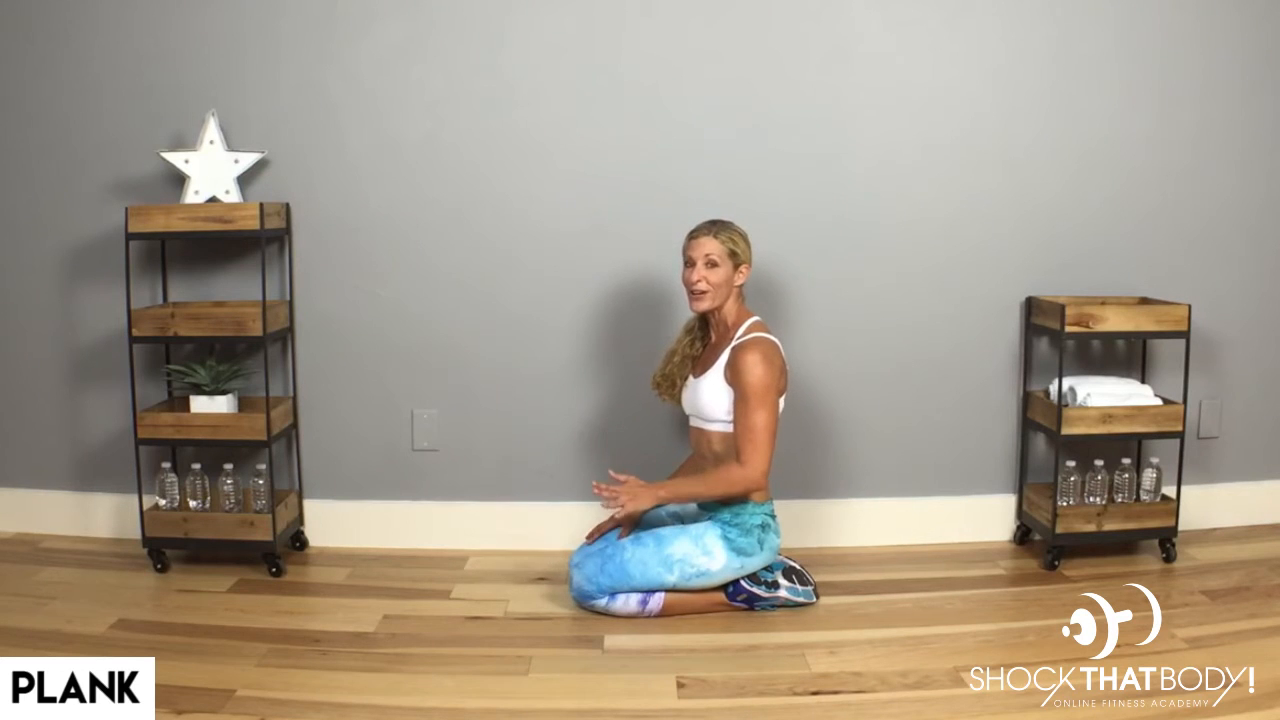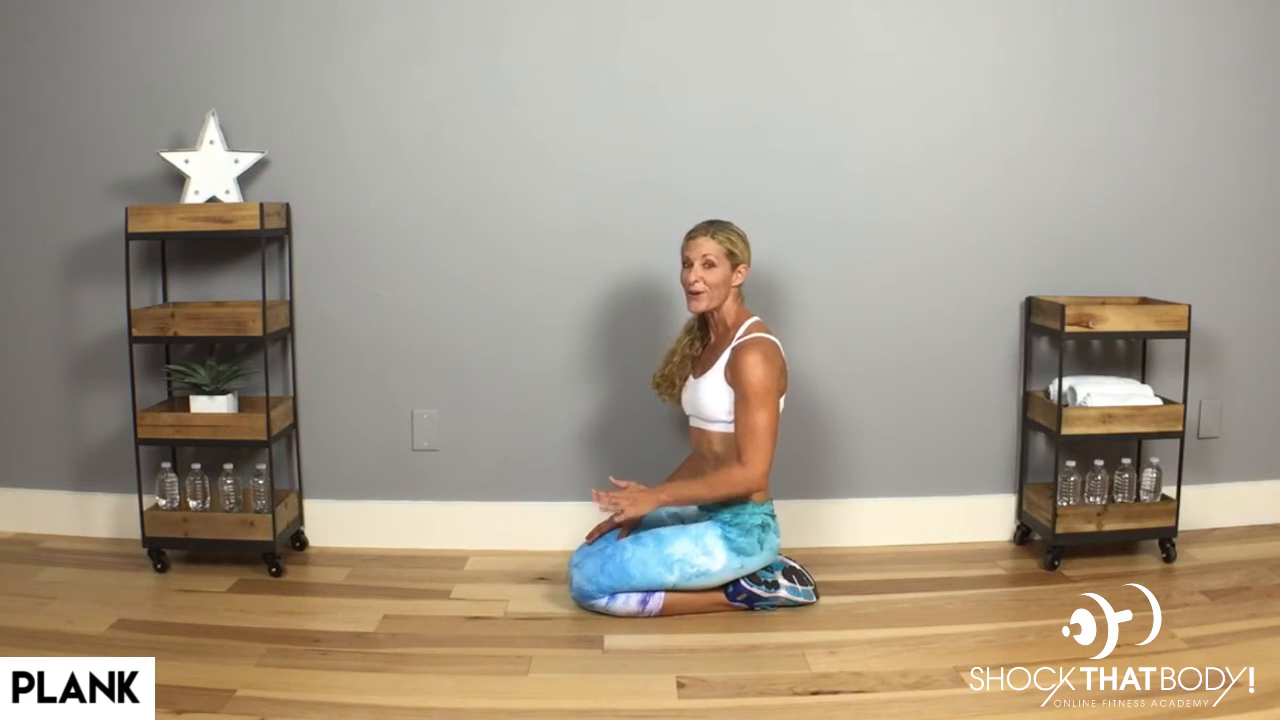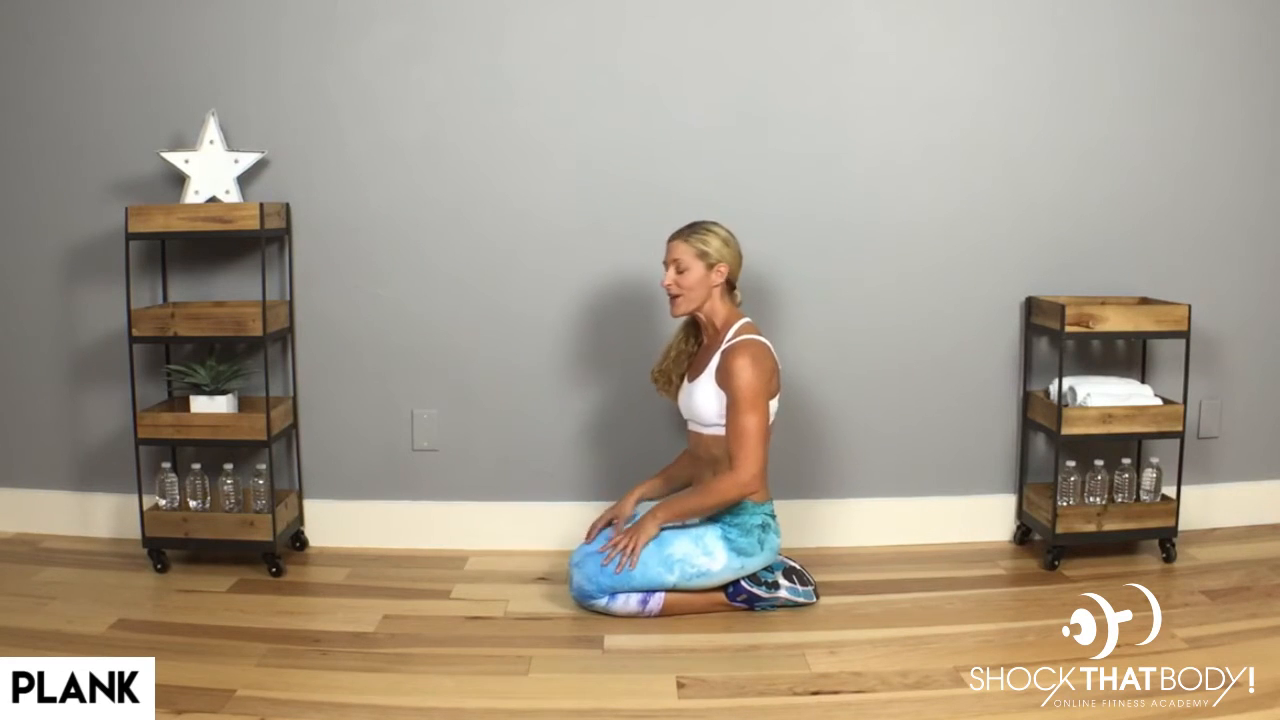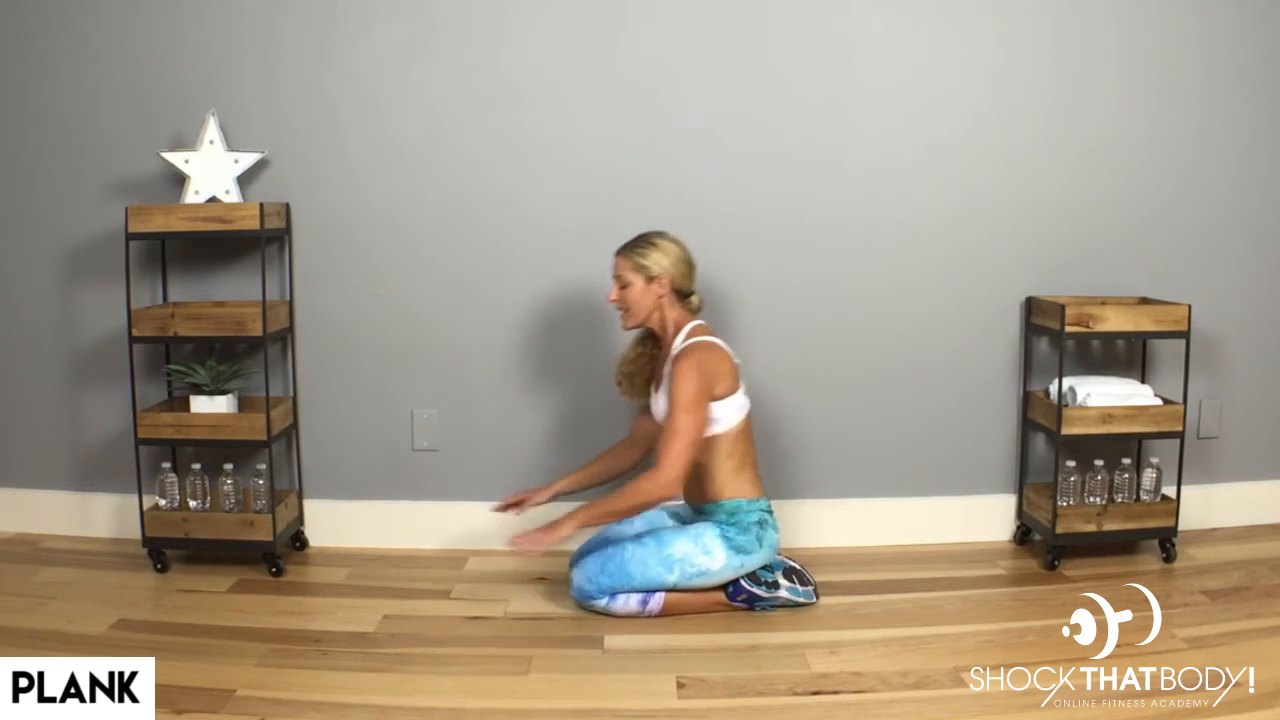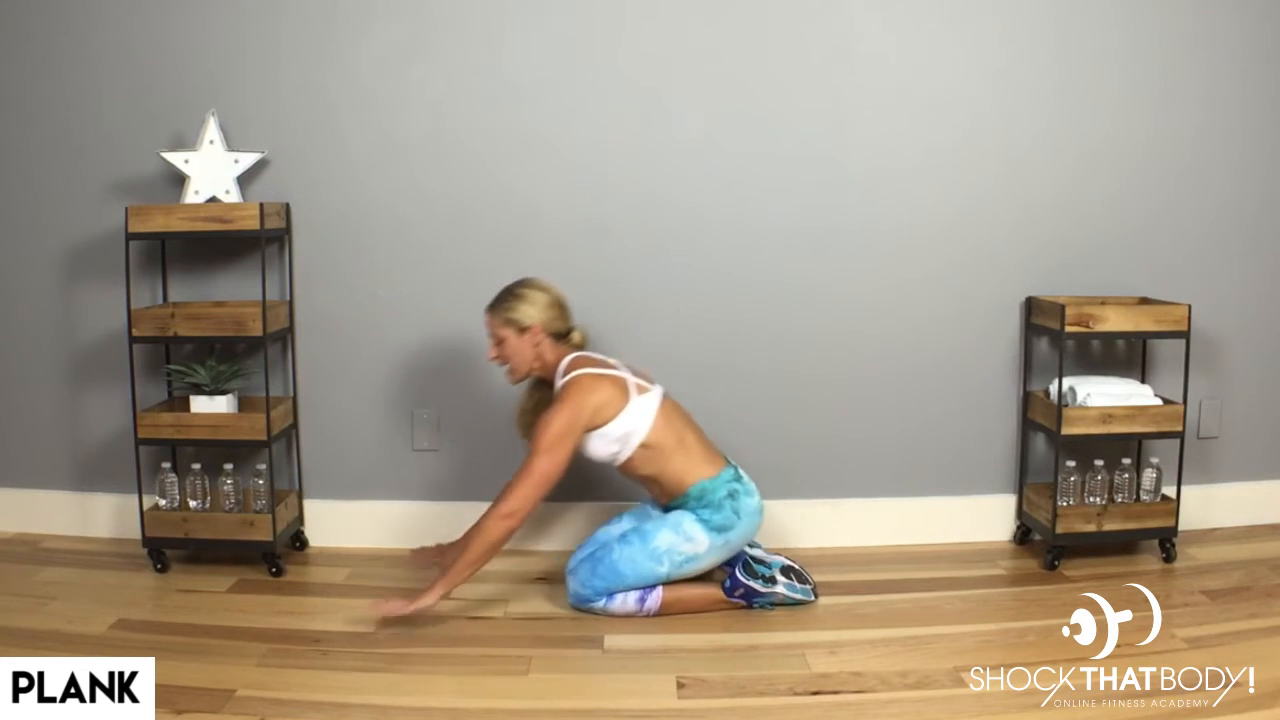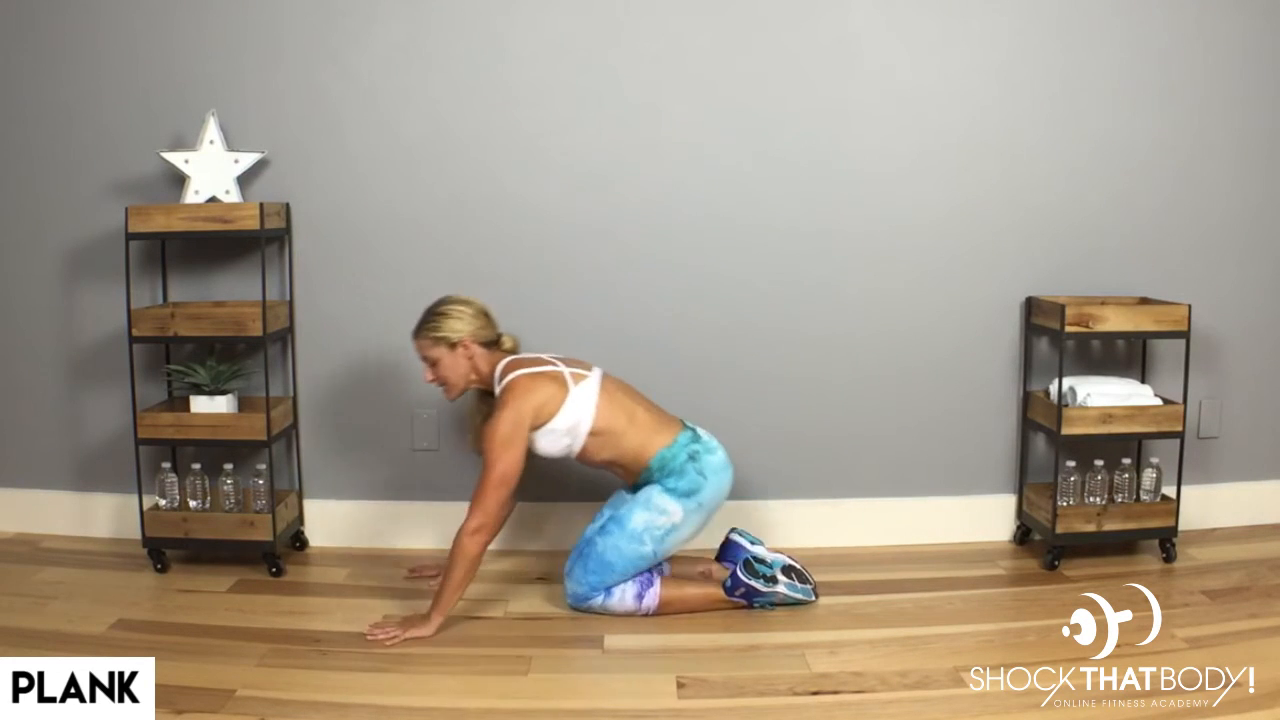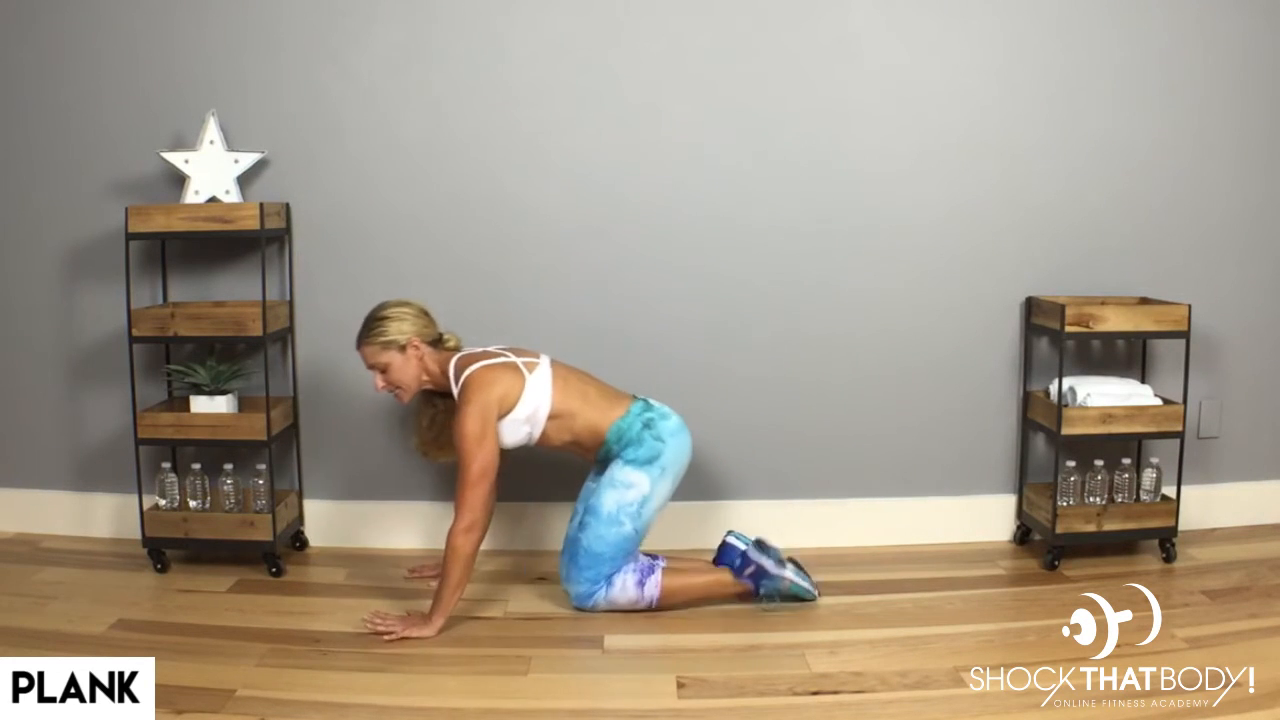
dt=0.3s
person 1, frame 1
left shoulder: (753, 352)
right shoulder: (705, 341)
left elbow: (750, 473)
left wrist: (655, 493)
right wrist: (642, 503)
left hip: (740, 529)
right hip: (708, 514)
left knee: (588, 580)
right knee: (587, 558)
left ankle: (743, 592)
right ankle: (752, 573)
person 1, frame 2
left shoulder: (752, 353)
right shoulder: (704, 341)
left elbow: (752, 472)
left wrist: (653, 497)
right wrist: (643, 503)
left hip: (739, 528)
right hip: (709, 515)
left knee: (589, 582)
right knee: (586, 560)
left ankle: (743, 592)
right ankle: (751, 572)
person 1, frame 3
left shoulder: (743, 356)
right shoulder: (701, 343)
left elbow: (744, 477)
left wrist: (656, 519)
right wrist: (636, 495)
left hip: (739, 529)
right hip: (709, 516)
left knee: (589, 580)
right knee: (589, 556)
left ankle: (742, 591)
right ankle: (748, 573)
person 1, frame 4
left shoulder: (694, 360)
right shoulder: (671, 348)
left elbow: (666, 480)
right elbow: (635, 446)
left wrist: (573, 521)
right wrist: (550, 489)
left hip: (737, 529)
right hip: (706, 517)
left knee: (591, 584)
right knee: (586, 562)
left ankle: (739, 591)
right ankle: (753, 565)
person 1, frame 5
left shoulder: (577, 397)
right shoulder: (577, 375)
left elbow: (511, 512)
right elbow: (529, 482)
left wrist: (435, 591)
right wrist: (462, 544)
left hip: (718, 508)
right hip: (691, 505)
left knee: (587, 587)
right knee: (584, 563)
left ankle: (739, 587)
right ankle: (729, 562)
person 1, frame 6
left shoulder: (516, 401)
right shoulder: (519, 375)
left elbow: (478, 524)
right elbow: (505, 493)
left wrist: (432, 618)
right wrist: (459, 564)
left hip: (687, 472)
right hip: (678, 463)
left knee: (586, 588)
right knee: (594, 566)
left ankle: (741, 587)
right ankle: (734, 562)
person 1, frame 7
left shoulder: (475, 397)
right shoulder: (469, 372)
left elbow: (468, 523)
right elbow: (484, 492)
left wrist: (432, 619)
right wrist: (454, 564)
left hip: (648, 441)
right hip: (631, 444)
left knee: (587, 589)
right knee: (584, 569)
left ankle: (748, 575)
right ankle: (732, 562)
